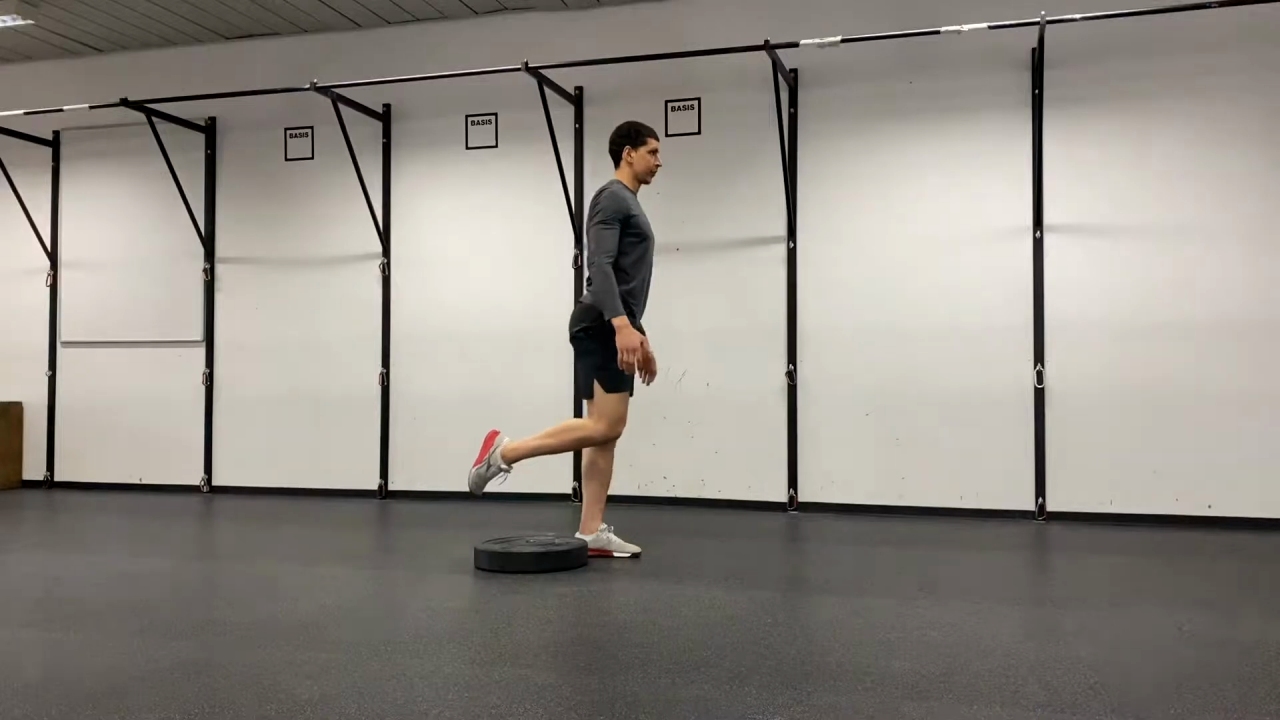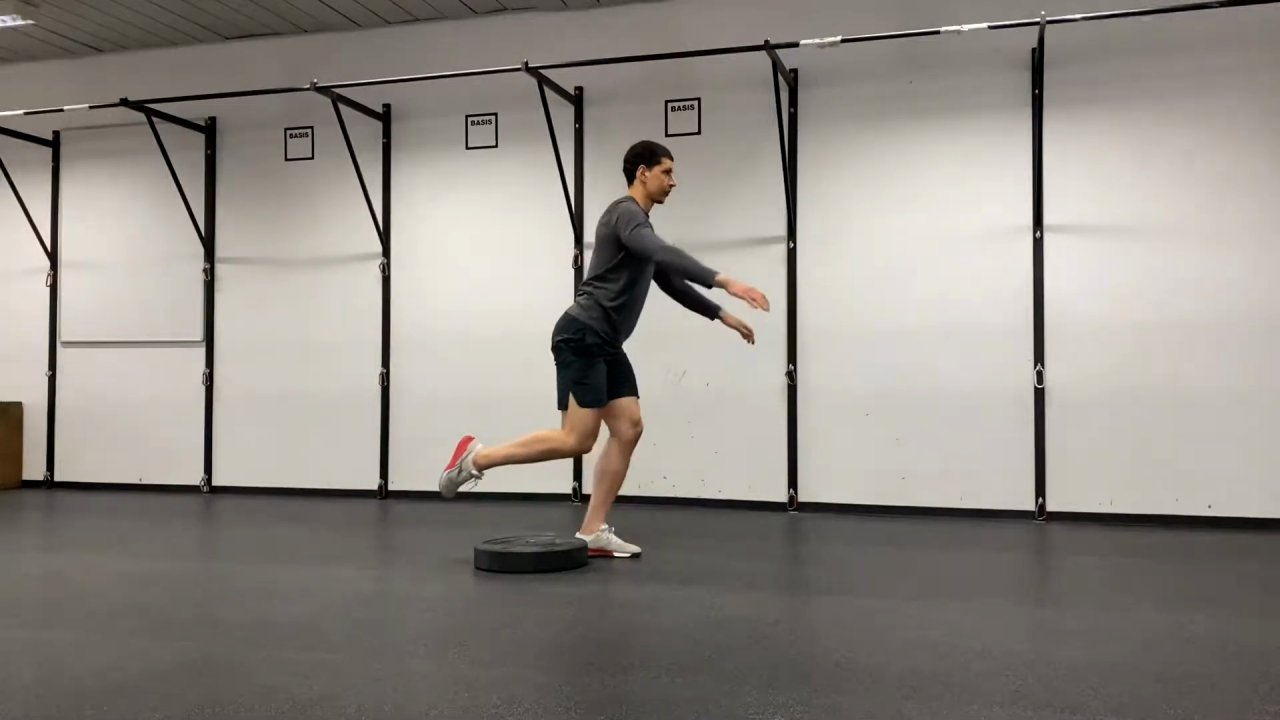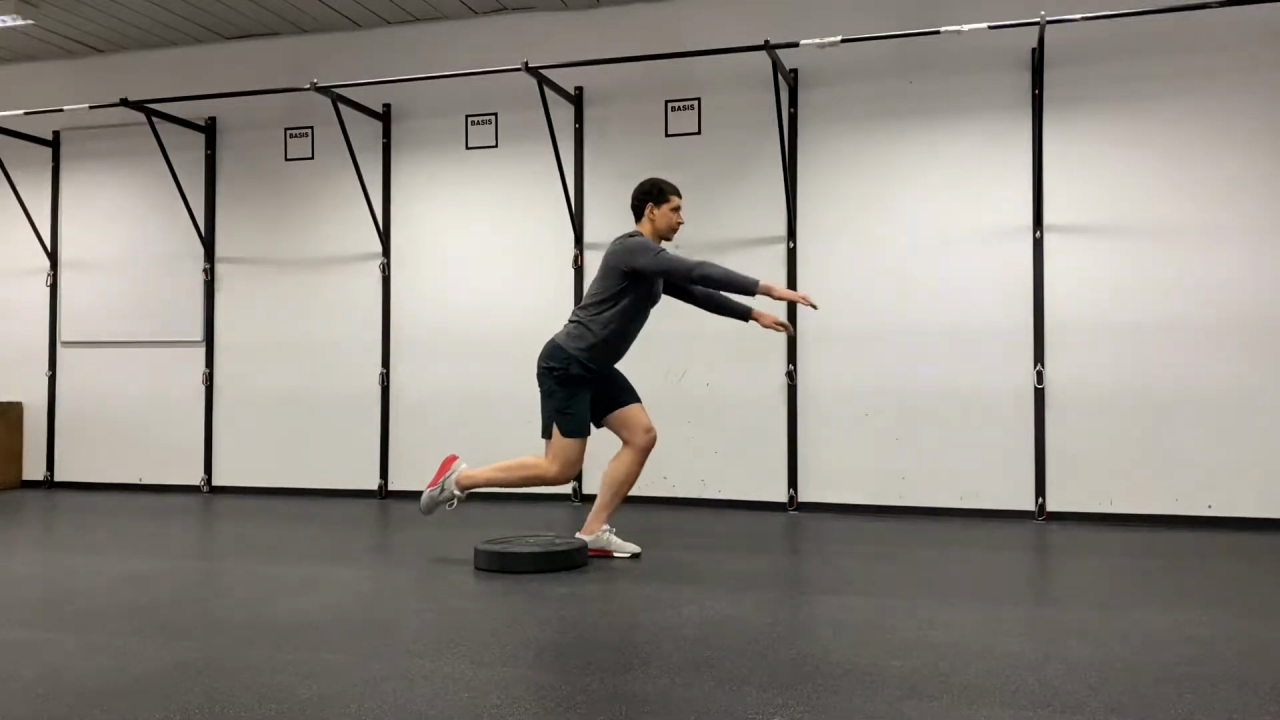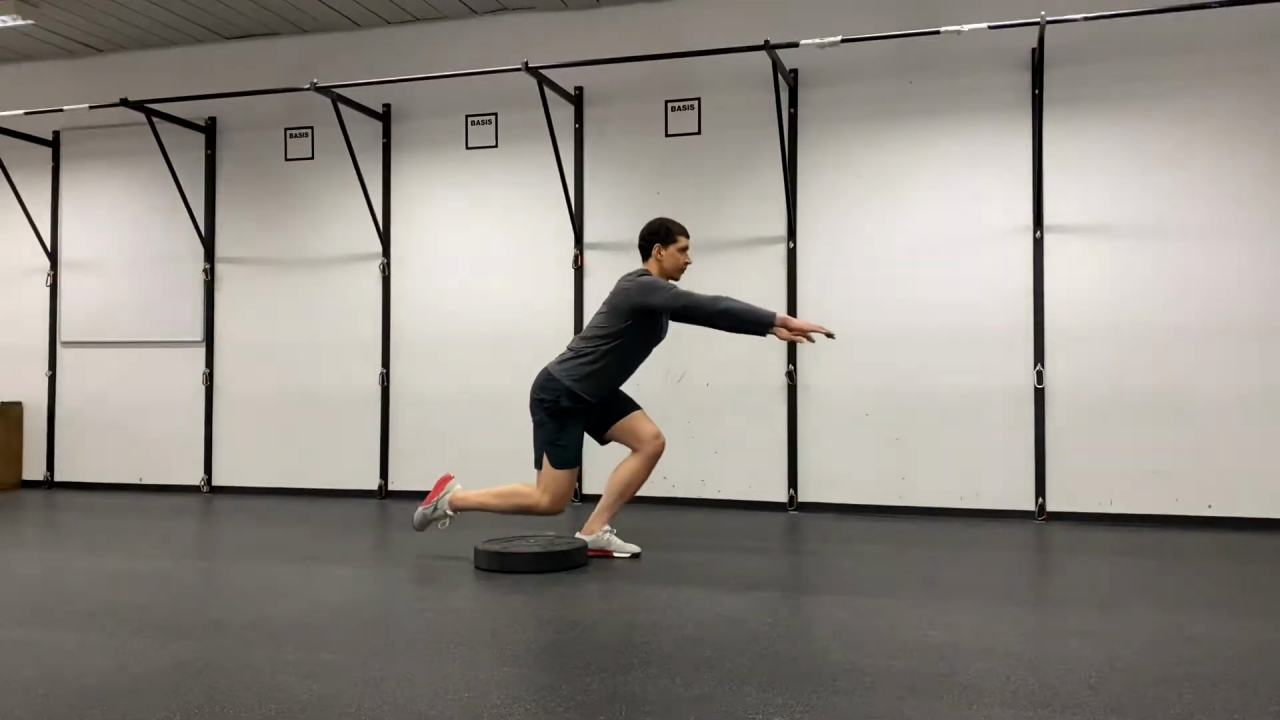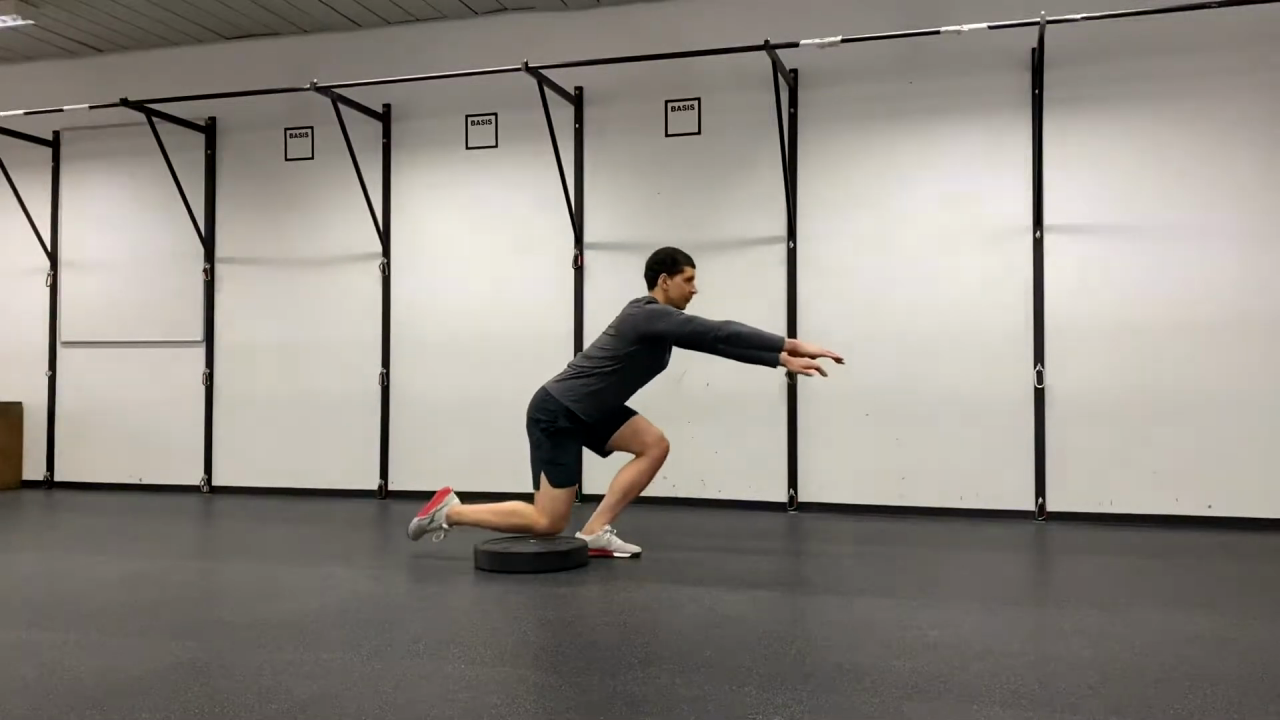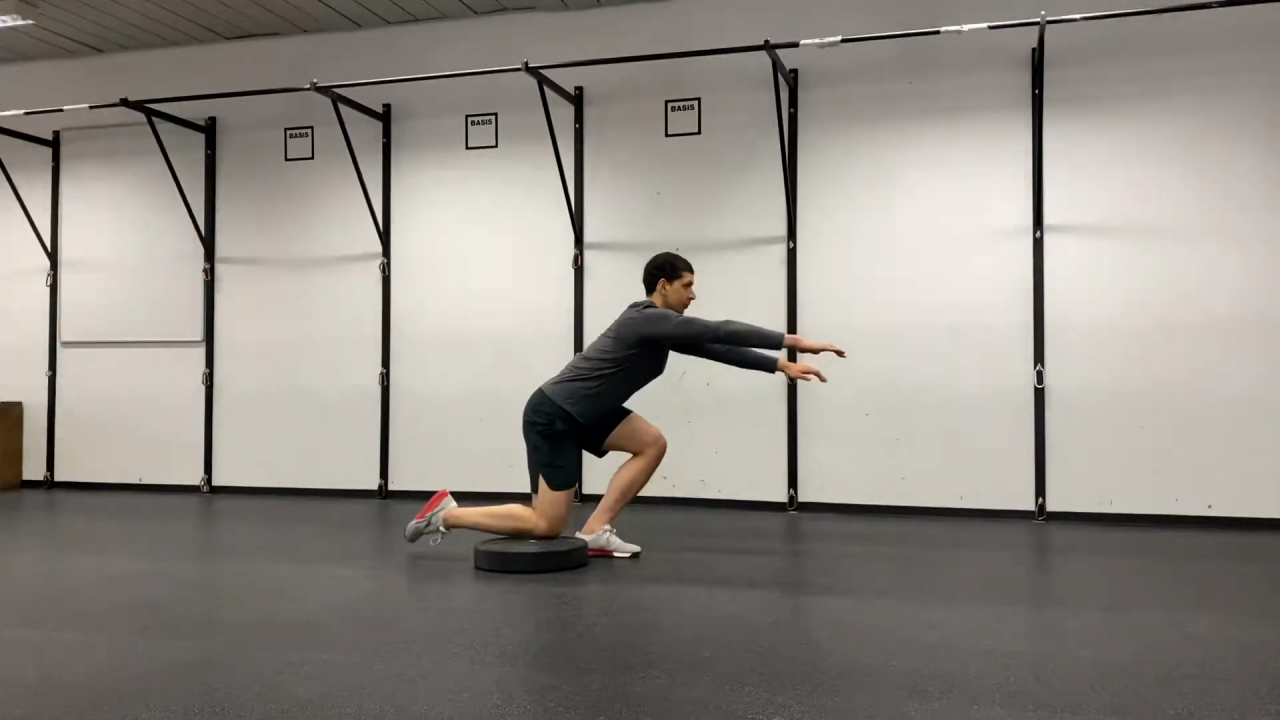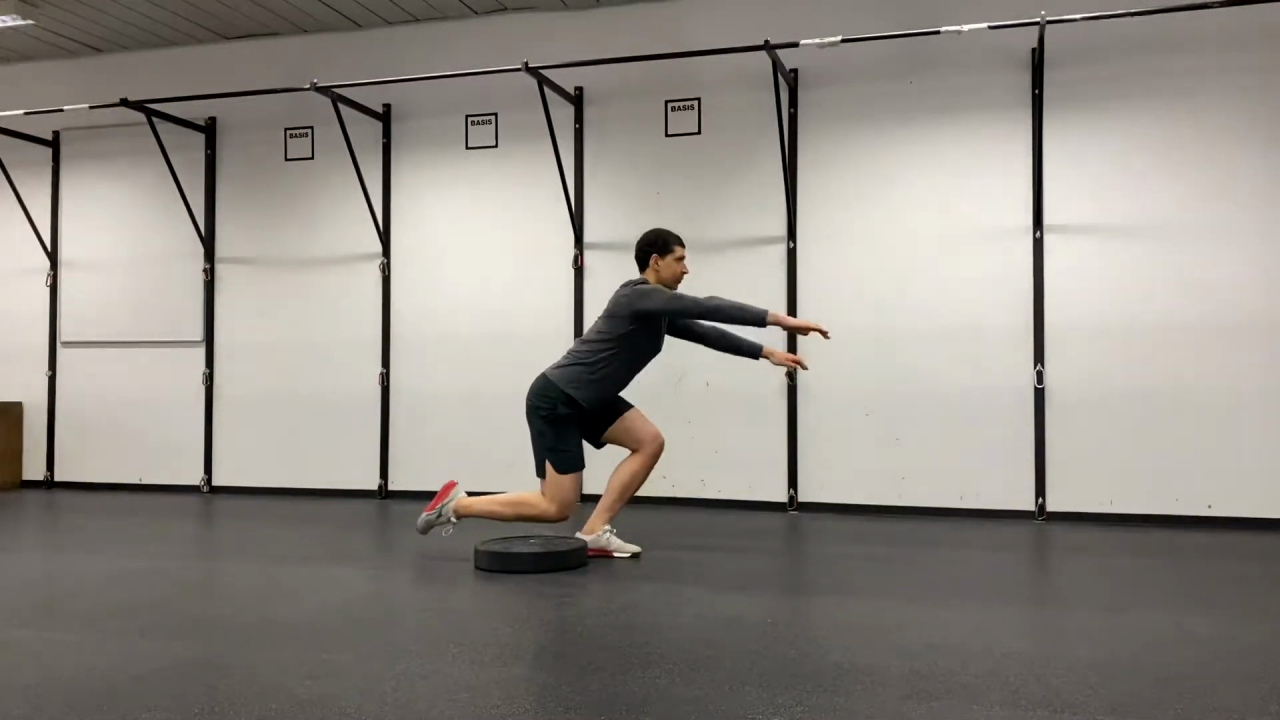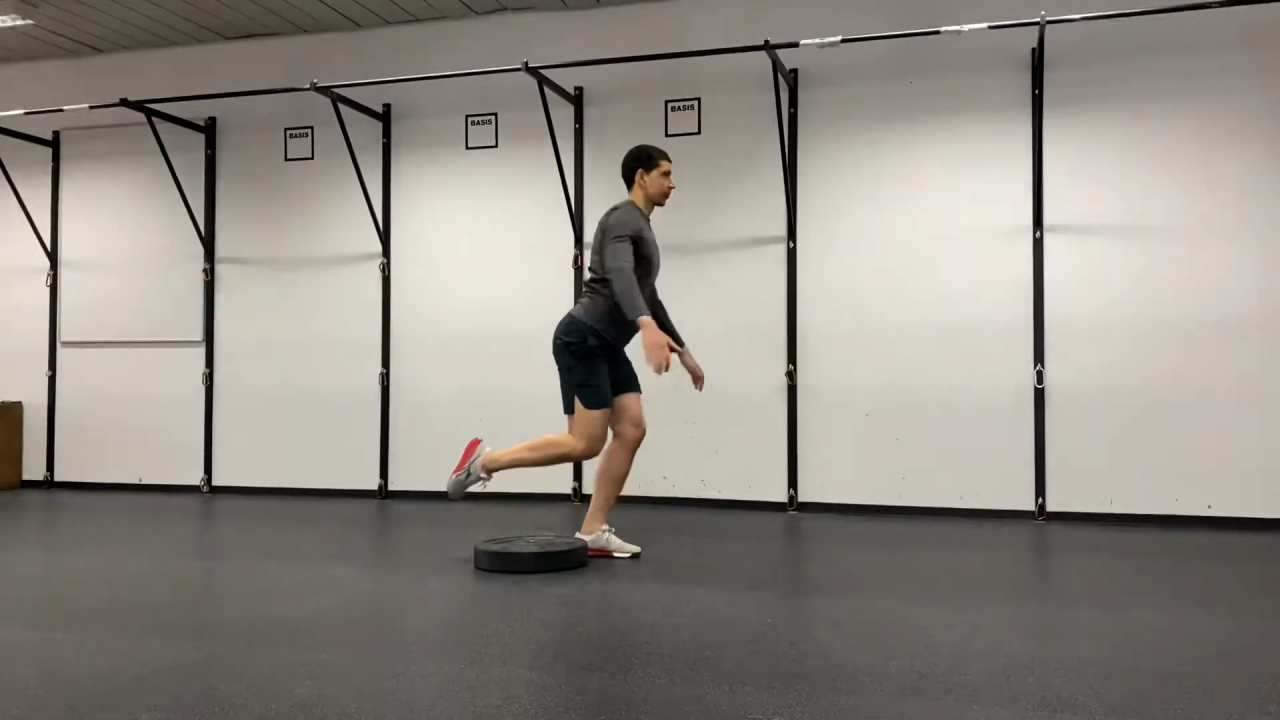
dt=0.5s
person 1, frame 1
left shoulder: (628, 205)
right shoulder: (613, 198)
right elbow: (601, 267)
left wrist: (635, 335)
right wrist: (623, 324)
left hip: (613, 328)
right hip: (600, 326)
left knee: (607, 430)
right knee: (605, 426)
left ankle: (592, 532)
right ankle: (504, 451)
person 1, frame 2
left shoulder: (637, 223)
right shoulder: (625, 213)
left elbow: (669, 279)
right elbow: (664, 254)
left wrist: (721, 314)
right wrist: (724, 281)
left hip: (605, 342)
right hip: (582, 337)
left knee: (628, 430)
right knee: (576, 440)
left ankle: (592, 532)
right ankle: (476, 458)
person 1, frame 3
left shoulder: (651, 264)
right shoulder: (632, 248)
left elbow: (695, 290)
right elbow: (696, 272)
left wrist: (753, 313)
right wrist: (766, 287)
left hip: (593, 367)
right hip: (566, 365)
left knee: (642, 436)
right knee: (559, 469)
left ankle: (594, 532)
right ankle: (459, 478)
person 1, frame 4
left shoulder: (657, 296)
right shoulder: (641, 288)
left elbow: (705, 315)
right elbow: (710, 308)
left wrist: (771, 329)
right wrist: (781, 318)
left hip: (589, 392)
right hip: (560, 393)
left knee: (650, 441)
right knee: (550, 500)
left ankle: (594, 533)
right ankle: (451, 498)
person 1, frame 5
left shoulder: (662, 321)
right shoulder: (648, 316)
left elbow: (715, 342)
right elbow: (718, 333)
left wrist: (782, 359)
right wrist: (792, 345)
left hip: (586, 409)
right hip: (556, 413)
left knee: (655, 446)
right knee: (548, 522)
left ankle: (596, 532)
right ankle: (447, 511)
person 1, frame 6
left shoulder: (658, 326)
right shoulder: (648, 320)
left elbow: (714, 348)
right elbow: (718, 332)
left wrist: (780, 365)
right wrist: (792, 340)
left hip: (579, 411)
right hip: (553, 416)
left knee: (652, 444)
right knee: (547, 525)
left ankle: (595, 532)
right ankle: (445, 514)
person 1, frame 7
left shoulder: (657, 310)
right shoulder: (639, 295)
left elbow: (703, 331)
right elbow: (705, 308)
left wrist: (764, 352)
right wrist: (776, 318)
left hip: (584, 398)
right hip: (555, 400)
left knee: (649, 442)
right knee: (556, 507)
left ankle: (594, 533)
right ankle: (456, 503)
person 1, frame 8
left shoulder: (640, 228)
right shoulder: (622, 220)
left elbow: (648, 297)
right elbow: (620, 275)
left wrist: (683, 350)
right wrist: (647, 326)
left hip: (606, 345)
right hip: (583, 339)
left knee: (632, 430)
right knee: (585, 443)
left ankle: (593, 533)
right ankle: (486, 461)
